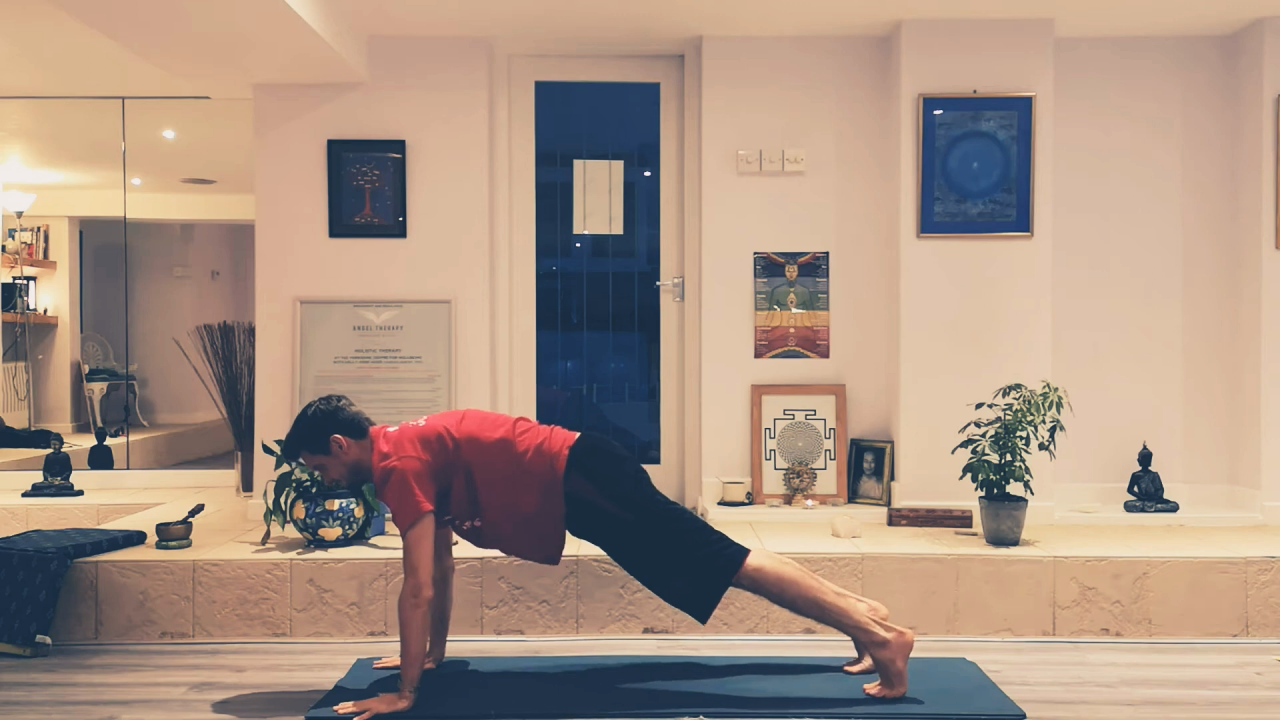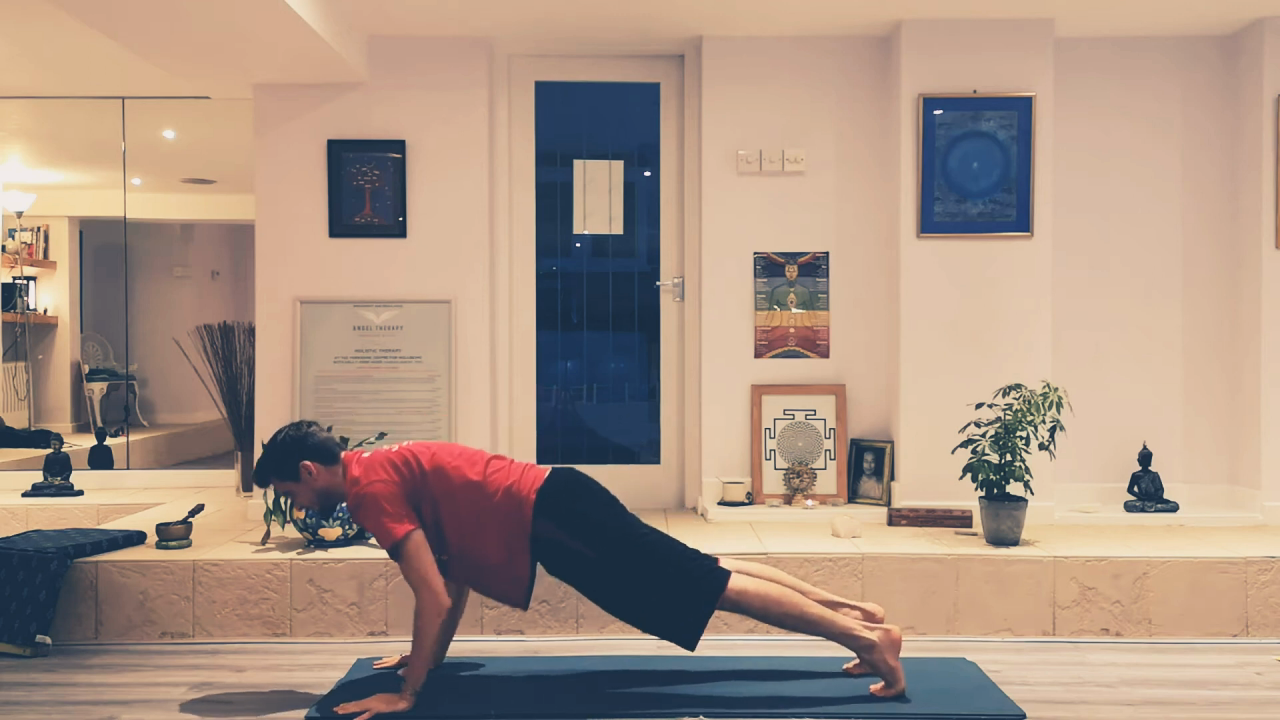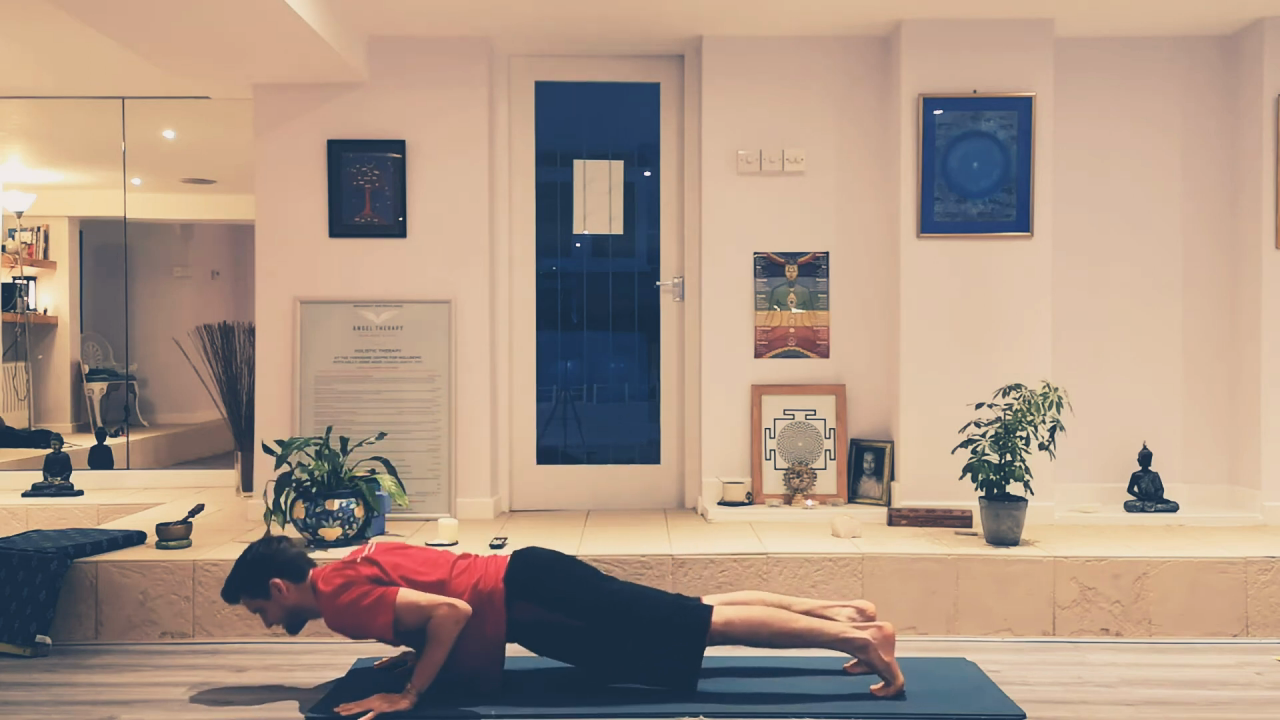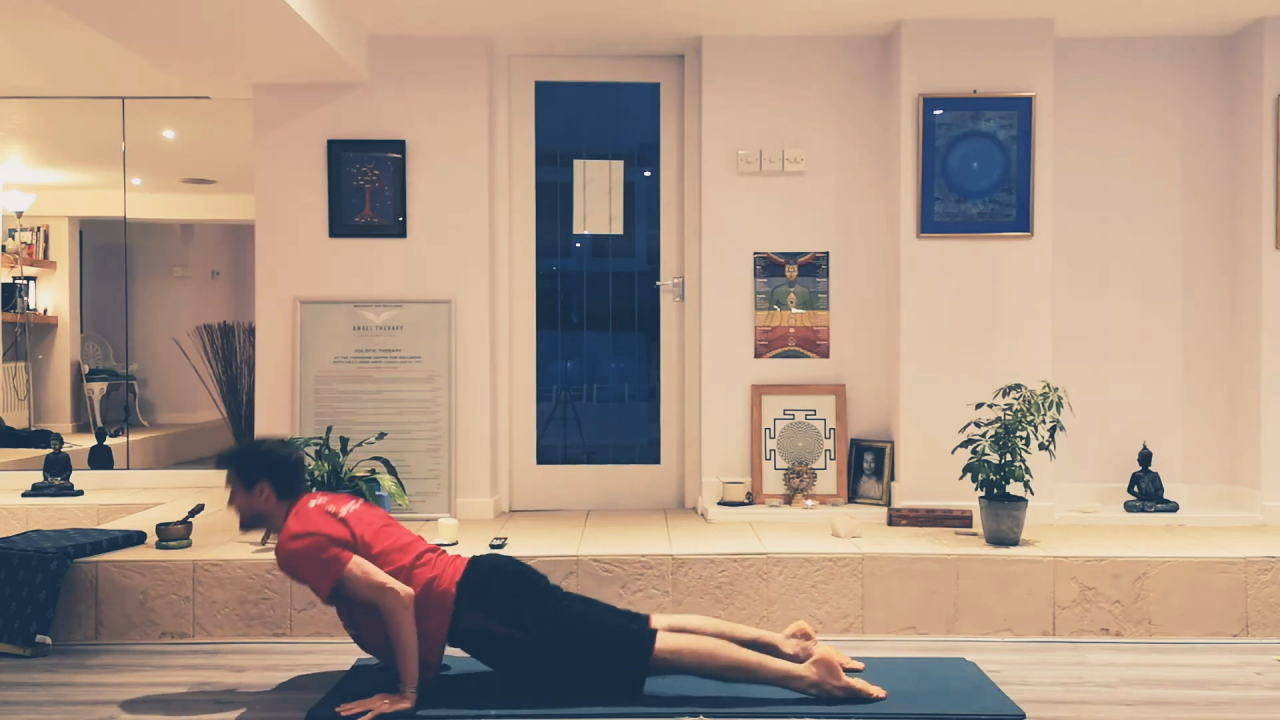
dt=0.7s
person 1, frame 1
left shoulder: (397, 465)
right shoulder: (413, 448)
left elbow: (419, 590)
right elbow: (441, 566)
right wrist: (433, 654)
left hip: (579, 482)
right hip: (579, 476)
left knee: (725, 566)
right knee: (728, 559)
left ankle: (877, 634)
right ankle: (861, 611)
person 1, frame 2
left shoulder: (368, 487)
right shoulder: (385, 470)
left elbow: (436, 599)
right elbow: (455, 577)
right wrist: (428, 659)
left hip: (552, 516)
right hip: (554, 504)
left knee: (710, 589)
right knee: (712, 574)
left ankle: (866, 639)
right ankle: (854, 612)
person 1, frame 3
left shoulder: (341, 596)
right shoulder: (354, 567)
left elbow: (451, 613)
right wrist: (419, 653)
left hip: (527, 600)
right hip: (527, 578)
left knee: (701, 626)
right knee: (701, 612)
left ankle: (858, 638)
right ankle: (846, 613)
person 1, frame 4
left shoulder: (297, 539)
right shoulder: (330, 504)
left elbow: (396, 596)
right wrist: (428, 652)
left hip: (479, 604)
right hip: (486, 578)
left knee: (646, 652)
right knee: (650, 630)
right ankle: (782, 641)
